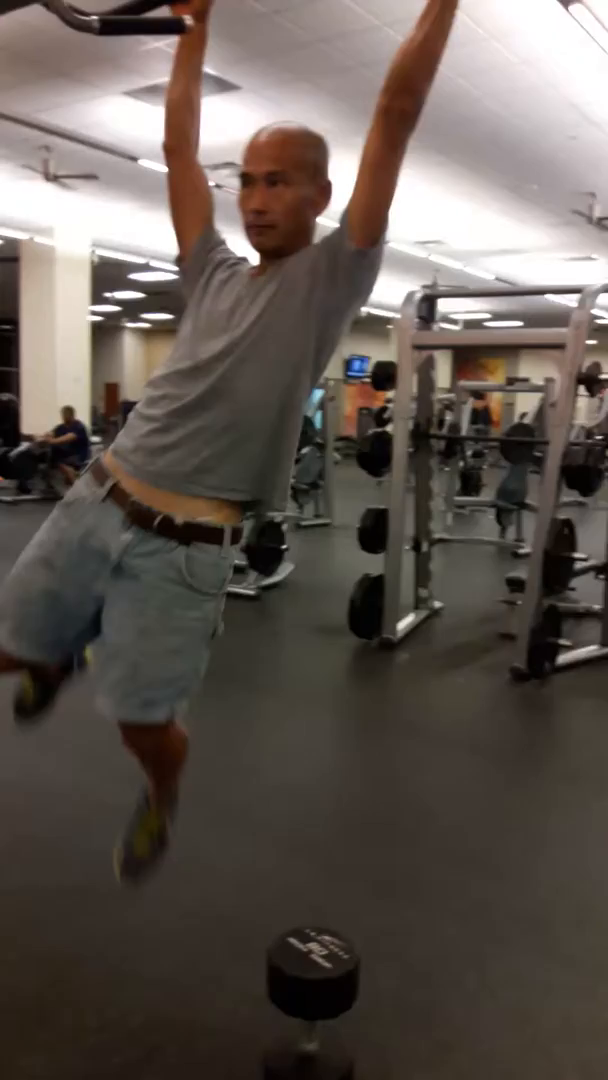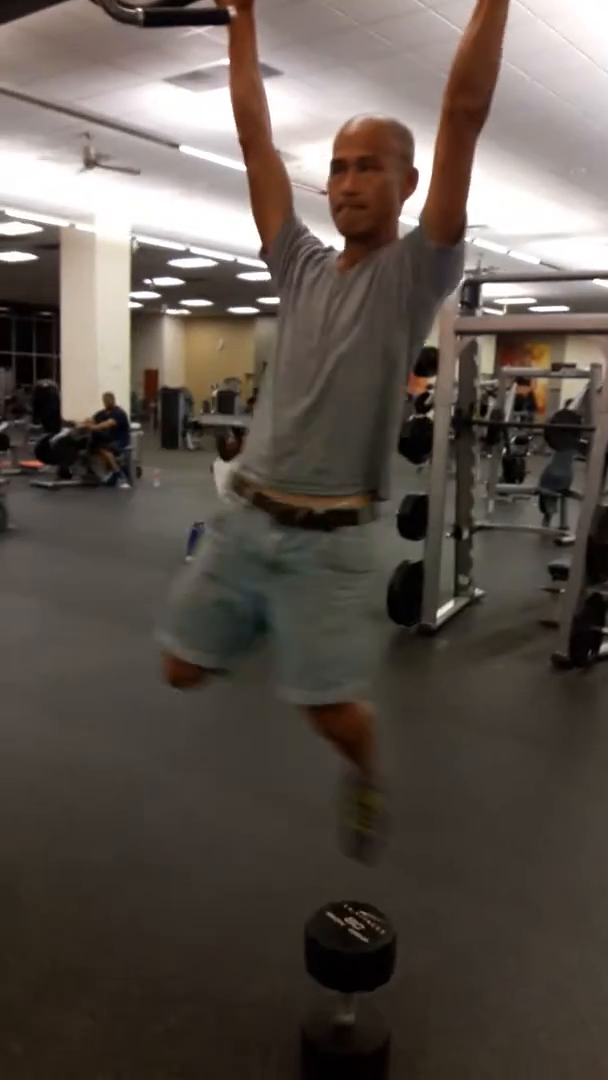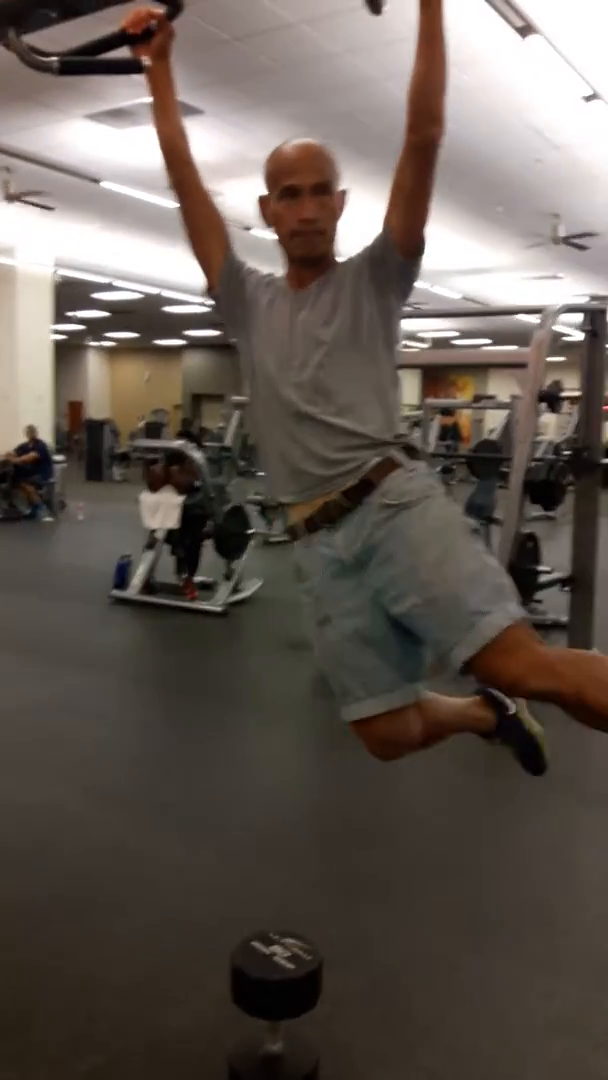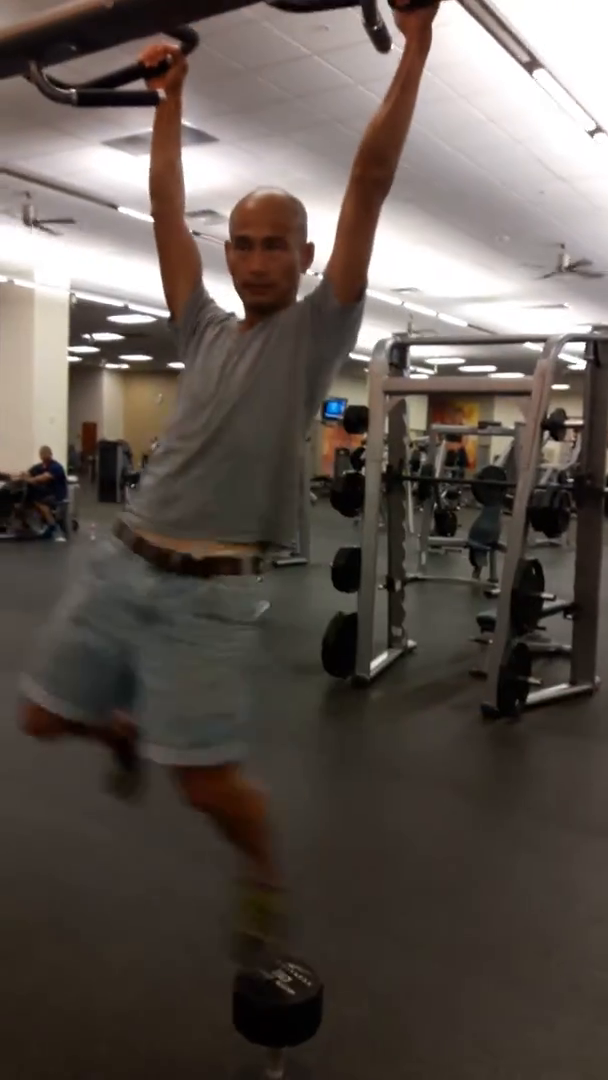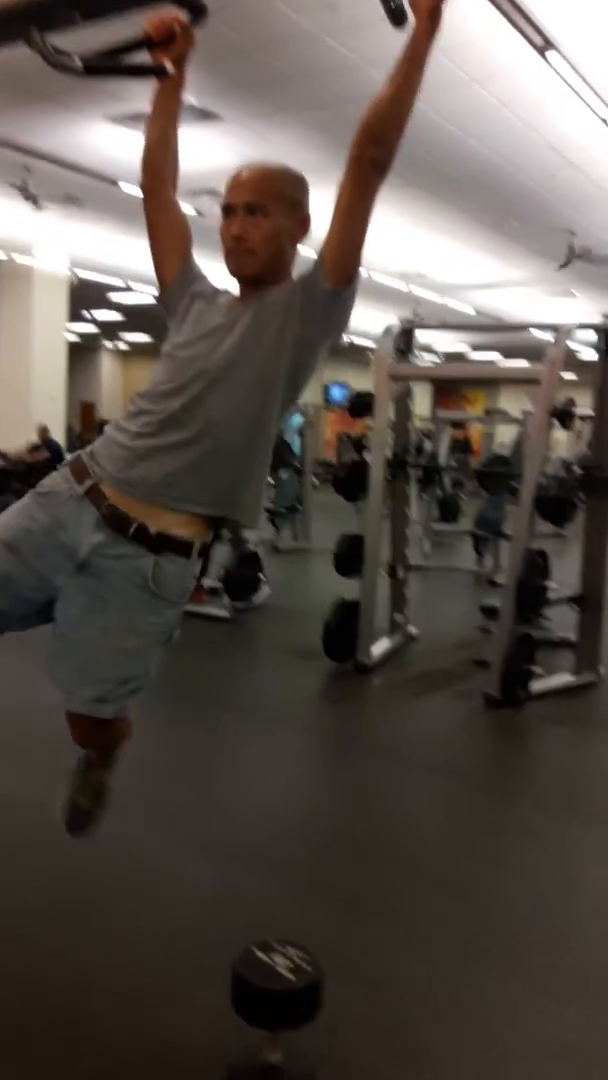
dt=0.5s
person 1, frame 1
left shoulder: (332, 277)
right shoulder: (215, 274)
left elbow: (394, 119)
right elbow: (179, 153)
left hip: (183, 549)
right hip: (96, 506)
left knee: (143, 724)
left ankle: (161, 799)
person 1, frame 2
left shoulder: (417, 267)
right shoulder: (305, 265)
left elbow: (464, 114)
right elbow: (257, 146)
left hip: (326, 538)
right hip: (246, 516)
left knee: (330, 709)
right knee: (181, 670)
left ankle: (366, 781)
right ankle: (268, 629)
person 1, frame 3
left shoulder: (372, 279)
right shoulder: (247, 298)
left elbow: (422, 138)
right elbow: (184, 180)
right wrist: (158, 68)
left hip: (391, 504)
right hip: (318, 538)
left knee: (526, 664)
right knee: (387, 729)
right ankle: (482, 714)
person 1, frame 4
left shoulder: (317, 329)
right shoulder: (206, 331)
left elbow: (369, 186)
right elbow: (168, 214)
right wrist: (169, 102)
left hip: (210, 591)
right hip: (122, 566)
left knee: (208, 781)
right knee: (44, 718)
left ankle: (263, 877)
right ankle: (129, 729)
person 1, frame 5
left shoulder: (310, 307)
right shoulder: (193, 302)
left elbow: (370, 164)
right elbow: (155, 190)
right wrist: (169, 72)
left hip: (147, 555)
left knee: (94, 716)
left ankle: (98, 765)
